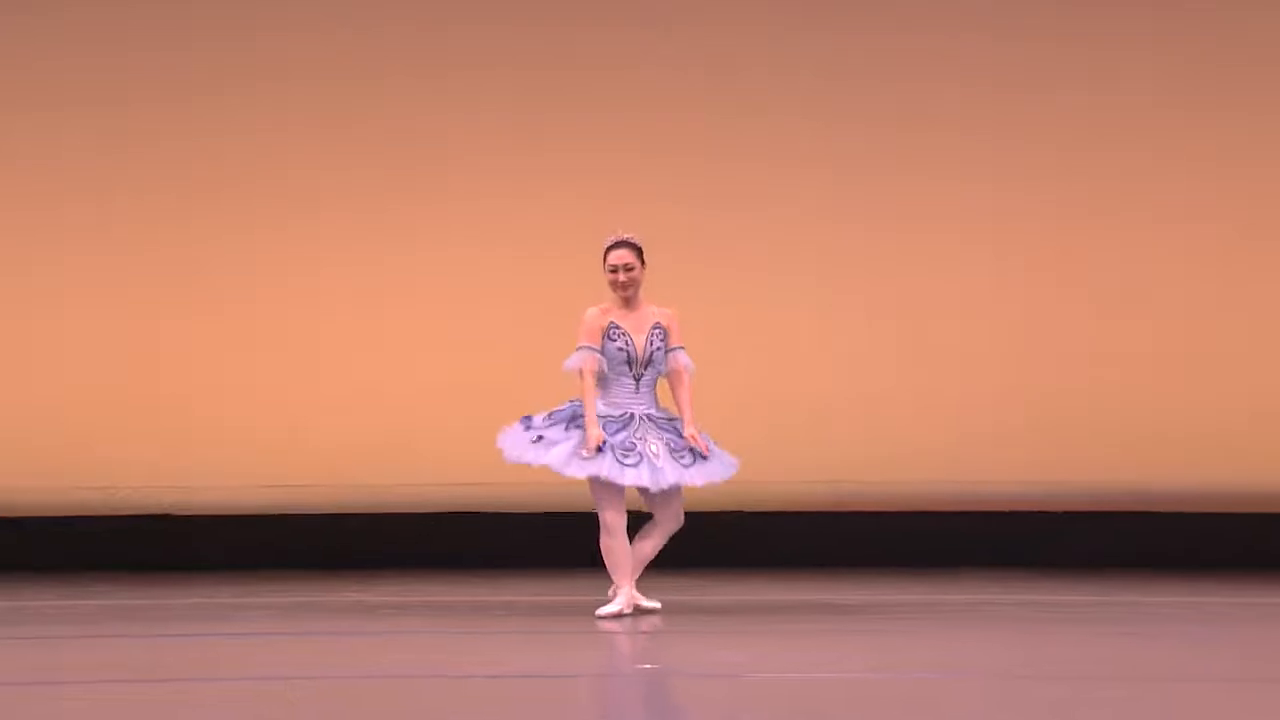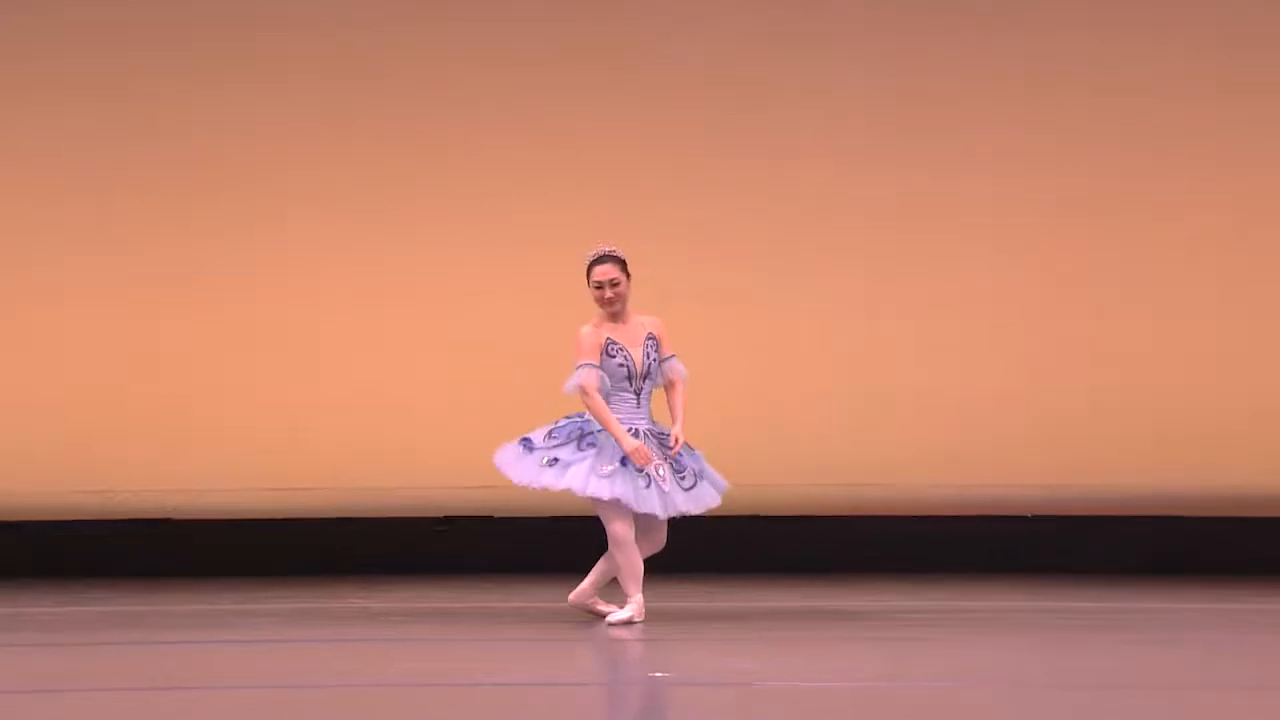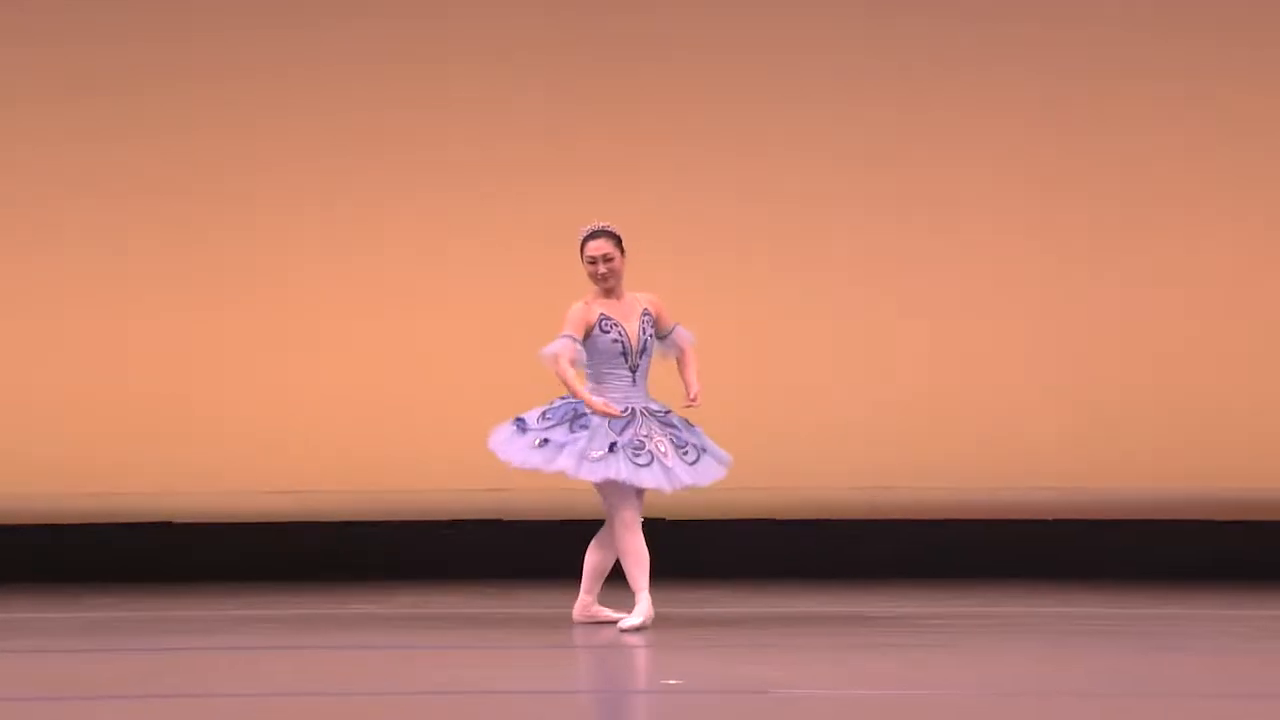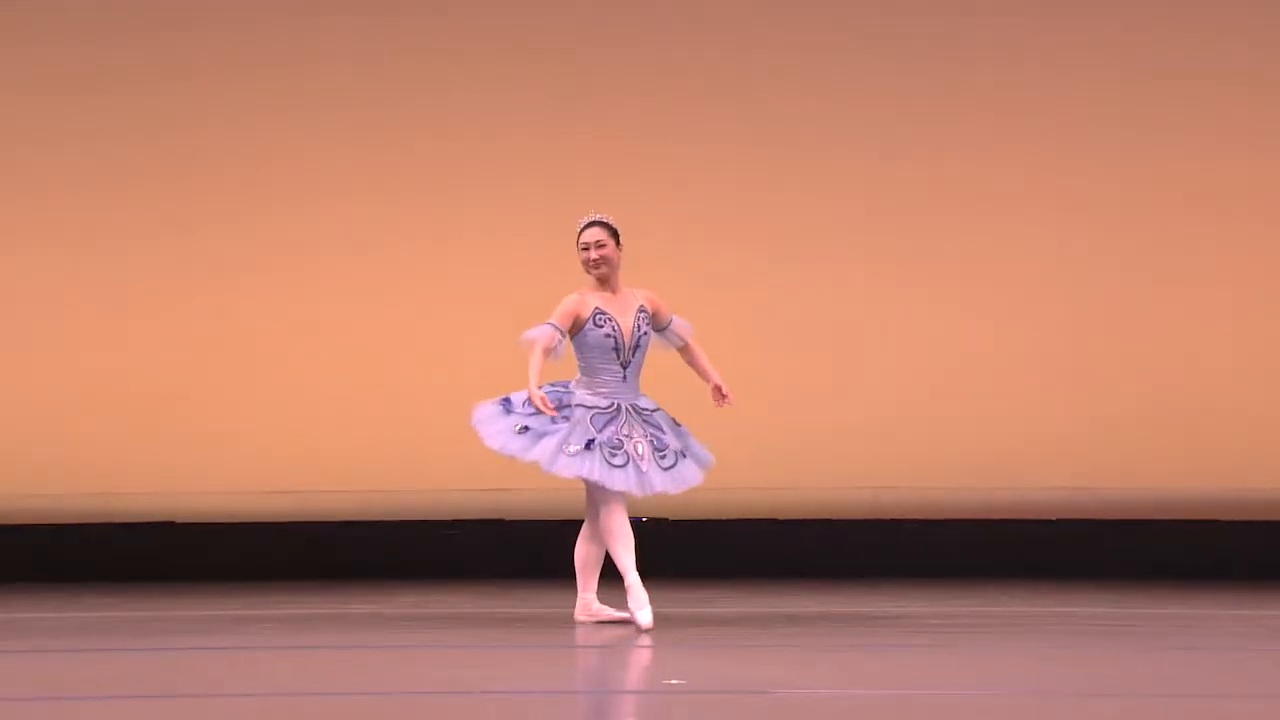
dt=0.3s
person 1, frame 1
left shoulder: (666, 318)
right shoulder: (595, 317)
left elbow: (679, 374)
right elbow: (586, 376)
left wrist: (689, 424)
right wrist: (591, 425)
left hip: (653, 426)
right hip: (607, 425)
left knee: (670, 516)
right knee: (612, 518)
left ankle: (626, 583)
right ankle: (623, 591)
person 1, frame 2
left shoulder: (654, 327)
right shoulder: (590, 334)
left elbow: (674, 382)
right elbow: (589, 393)
left wrist: (678, 425)
right wrist: (623, 439)
left hip: (649, 441)
right hip: (603, 442)
left knee: (654, 537)
right knee: (620, 531)
left ankle: (586, 592)
right ankle: (634, 600)
person 1, frame 3
left shoulder: (648, 304)
right shoulder: (583, 311)
left elbow: (681, 348)
right elbow: (561, 359)
left wrist: (692, 384)
right wrist: (585, 398)
left hip: (645, 421)
right hip: (600, 423)
left knee: (621, 519)
right knee: (626, 515)
left ankle: (586, 603)
right ankle: (643, 602)
person 1, frame 4
left shoulder: (646, 302)
right shoulder: (577, 304)
left elbow: (683, 340)
right elbow: (541, 345)
left wrist: (712, 378)
right wrist: (533, 386)
left hip: (632, 415)
right hip: (587, 415)
left knee: (599, 511)
right knee: (610, 504)
left ankle: (587, 602)
right ankle: (635, 588)
